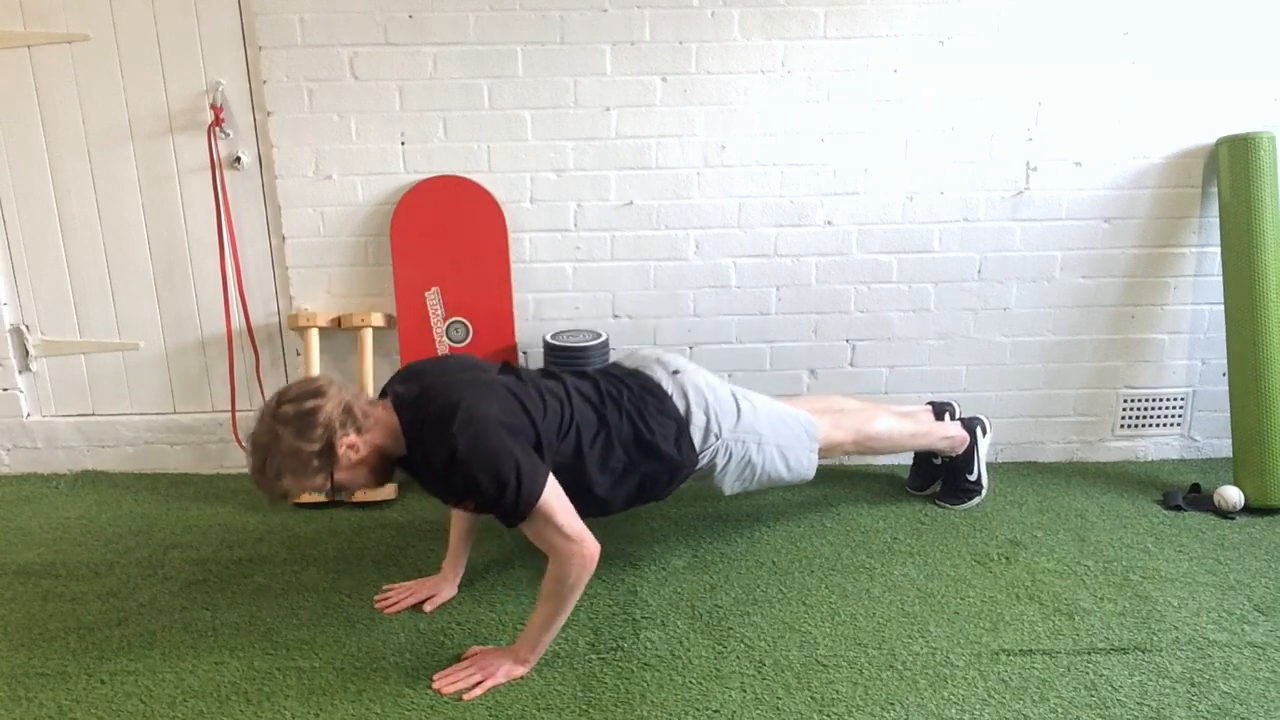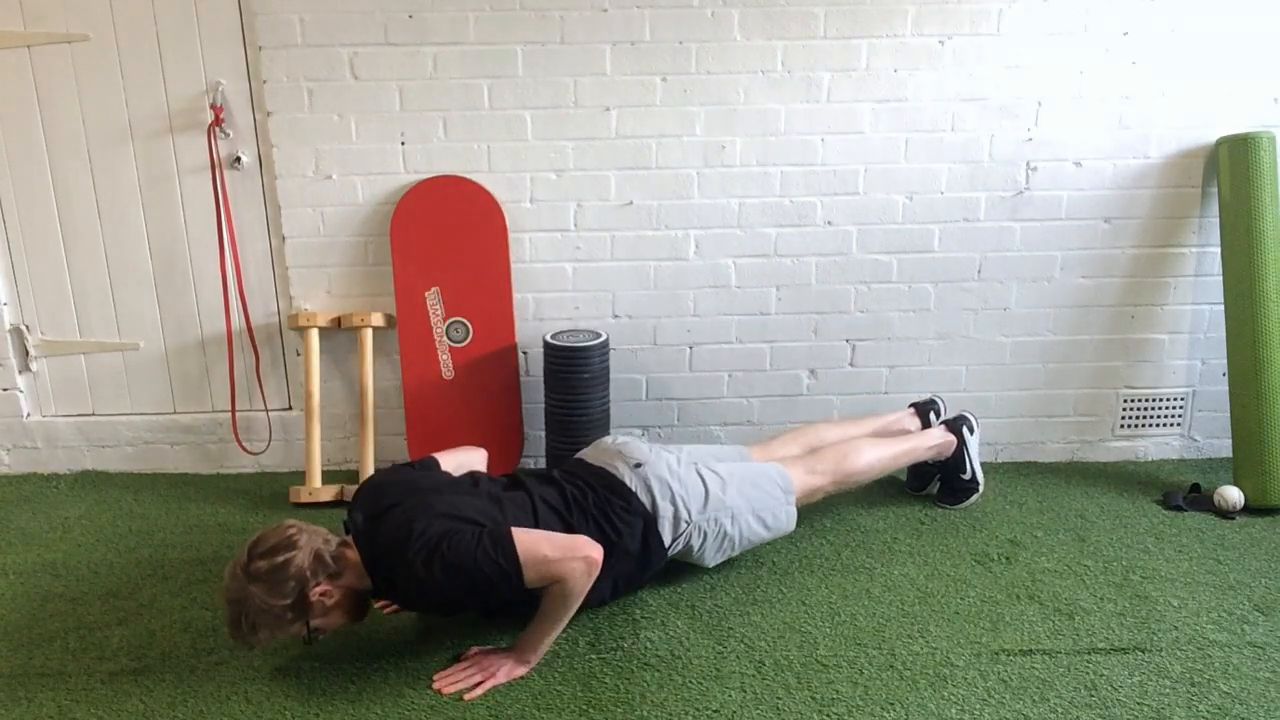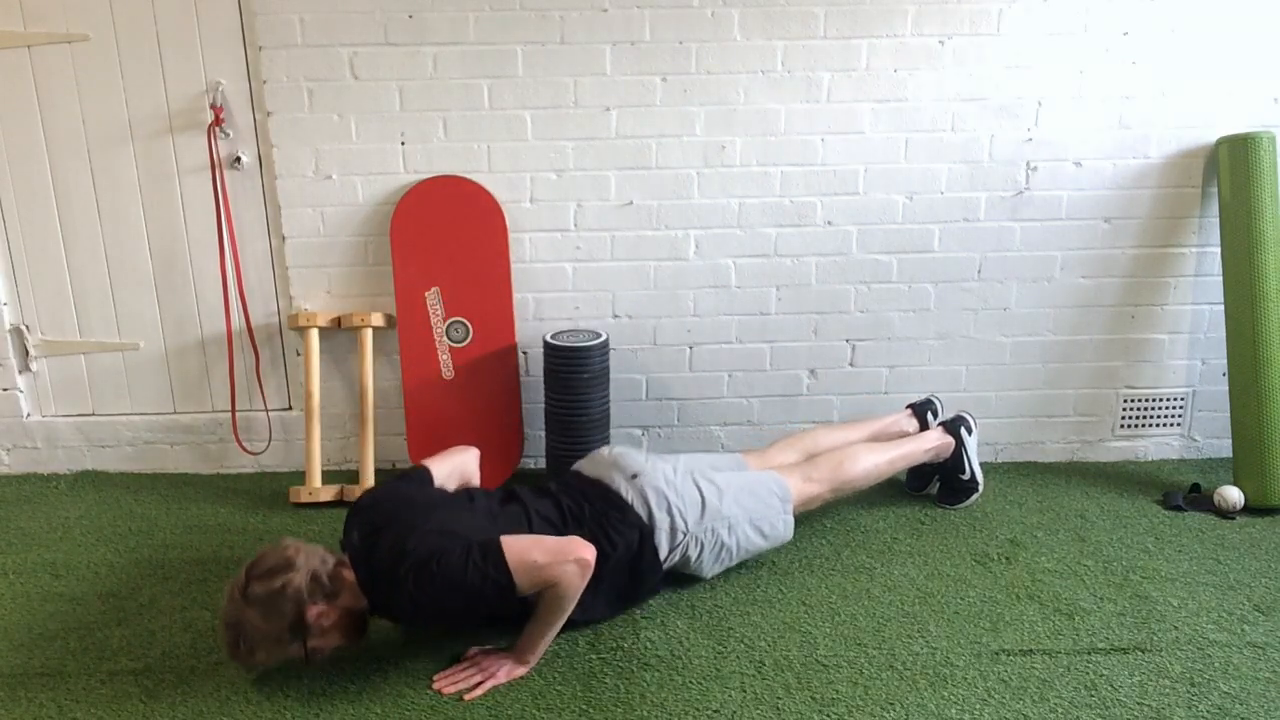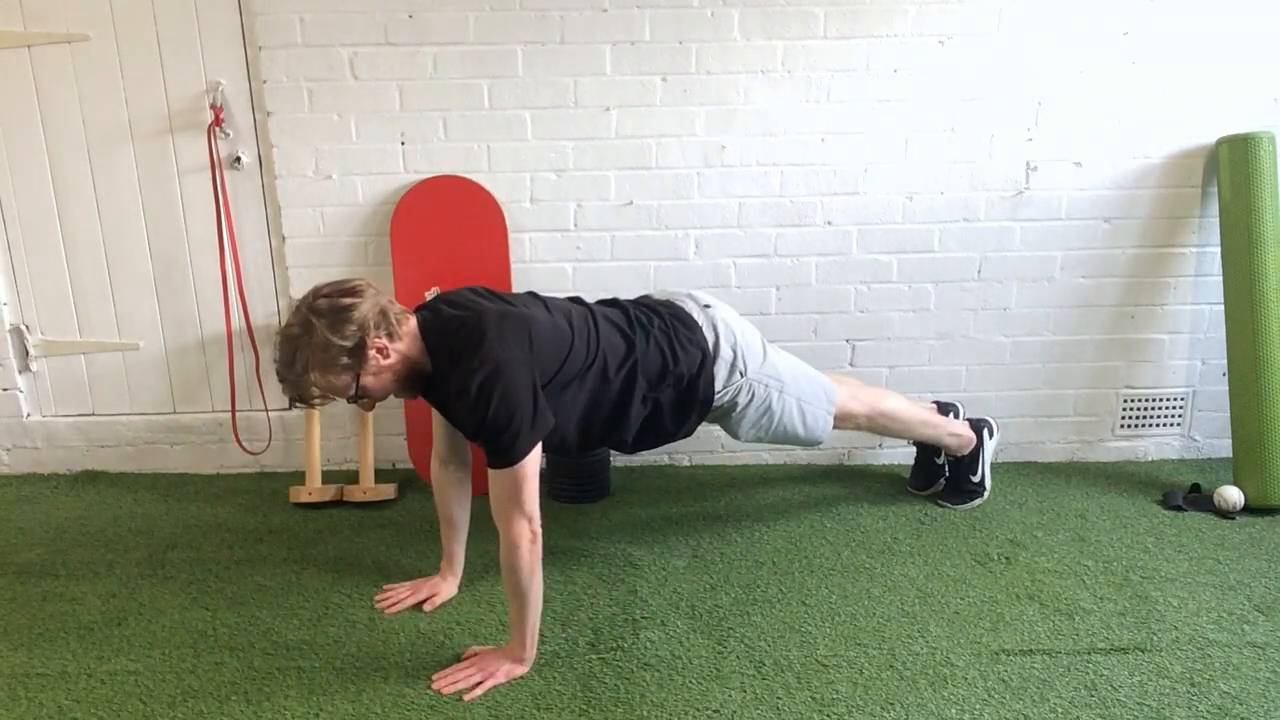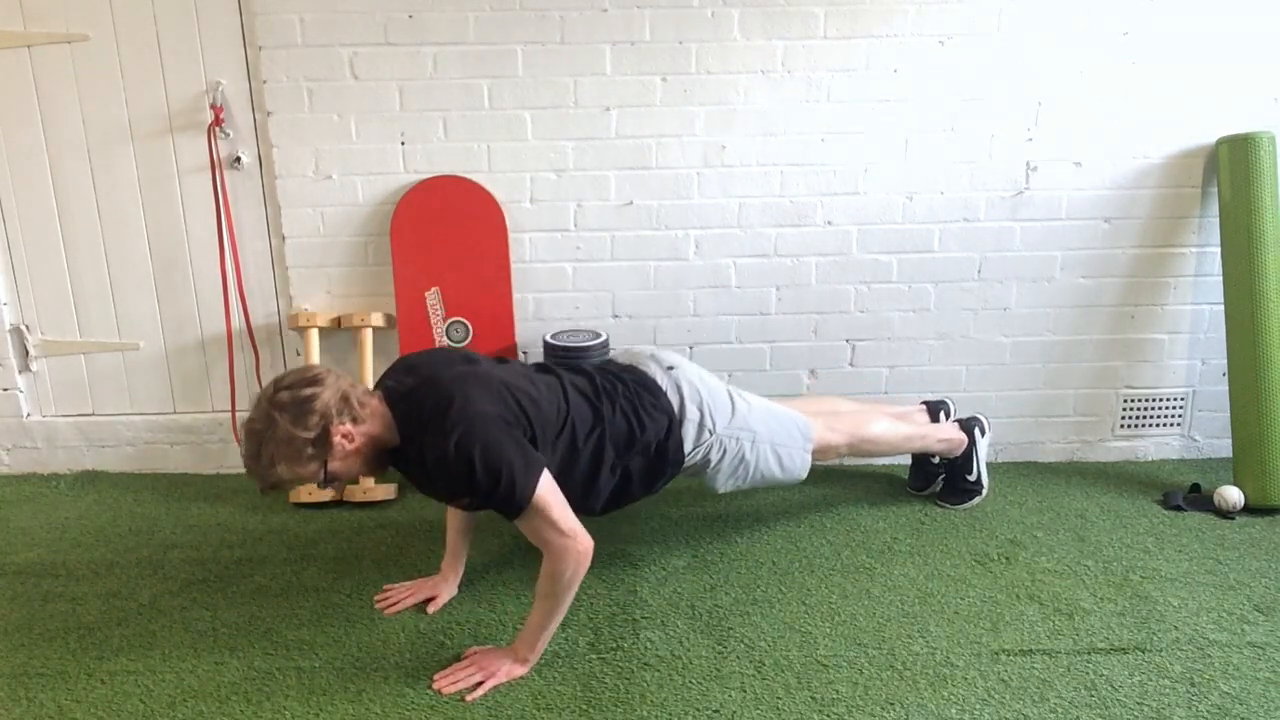
dt=1s
person 1, frame 1
left shoulder: (466, 437)
right shoulder: (406, 400)
left elbow: (578, 550)
left wrist: (519, 657)
right wrist: (449, 575)
left hip: (680, 421)
right hip: (641, 386)
left knee: (827, 437)
right knee: (799, 422)
left ankle: (957, 438)
right ankle: (931, 415)
person 1, frame 2
left shoulder: (420, 559)
right shoulder: (376, 504)
left elbow: (581, 559)
left wrist: (522, 657)
left hip: (650, 511)
right hip: (612, 468)
left knee: (807, 480)
right knee: (773, 460)
left ankle: (945, 440)
right ankle: (916, 418)
person 1, frame 3
left shoulder: (415, 575)
right shoulder: (372, 520)
left elbow: (574, 559)
right elbow: (463, 457)
left wrist: (521, 657)
left hip: (647, 522)
right hip: (611, 478)
left knee: (803, 485)
right knee: (771, 464)
left ankle: (943, 444)
right ankle: (914, 419)
person 1, frame 4
left shoulder: (490, 369)
right shoulder: (432, 333)
left elbow: (520, 528)
right elbow: (450, 457)
left wrist: (518, 654)
right wrist: (448, 573)
left hip: (705, 356)
right hip: (669, 331)
left knee: (835, 410)
right knee: (823, 404)
left ankle: (965, 439)
right ankle: (941, 418)
person 1, frame 5
left shoulder: (463, 432)
right shoulder: (403, 394)
left elbow: (573, 545)
left wrist: (520, 655)
right wrist: (449, 573)
left hip: (674, 420)
right hip: (635, 385)
left knee: (822, 439)
right knee: (794, 426)
left ankle: (957, 439)
right ankle: (927, 414)
